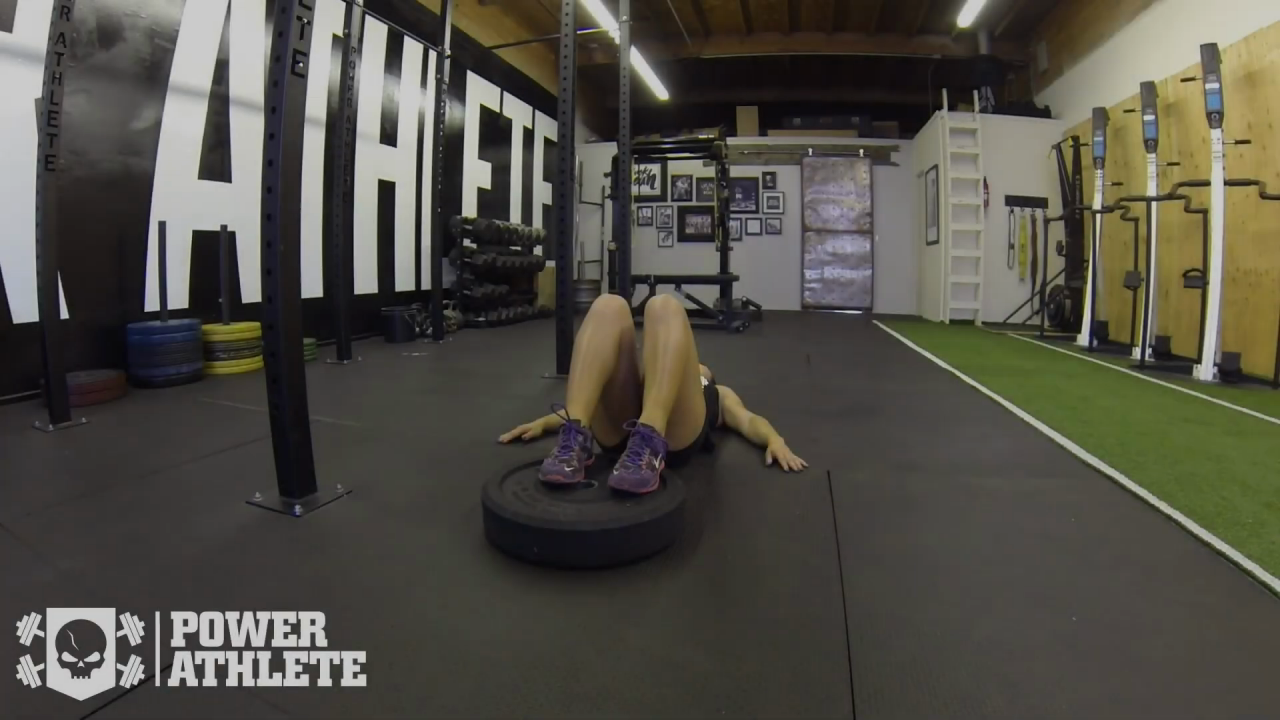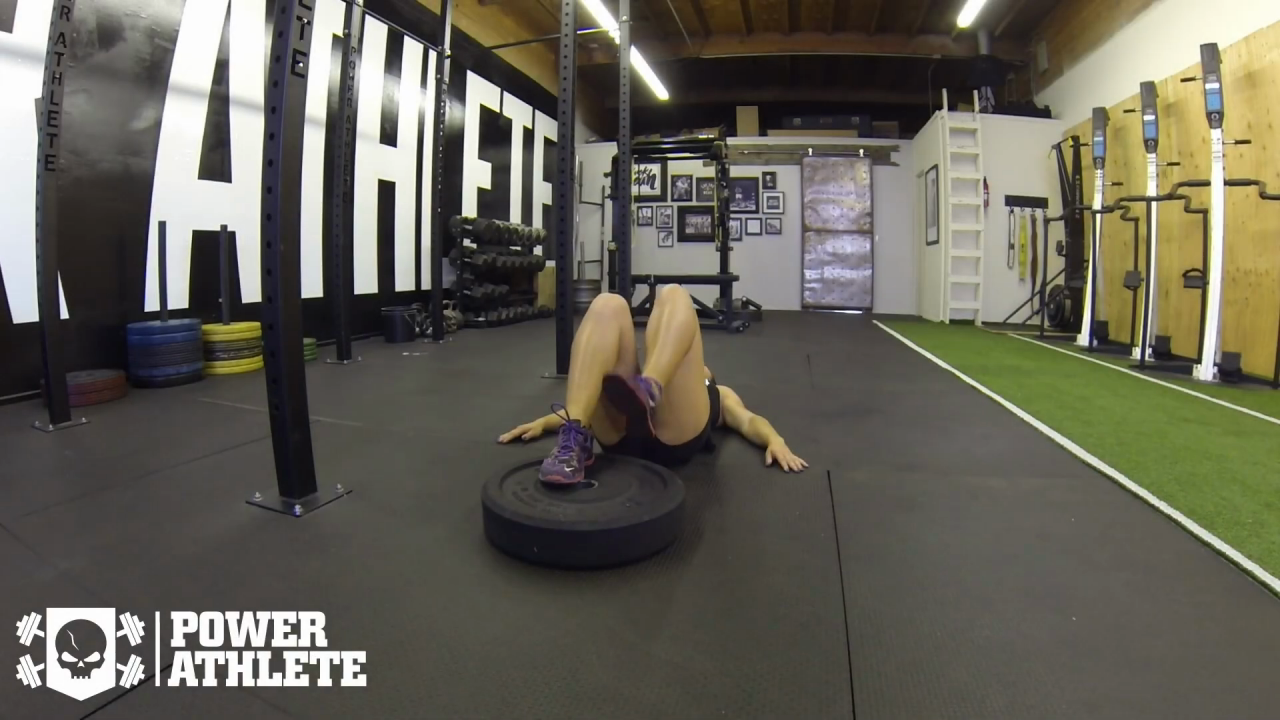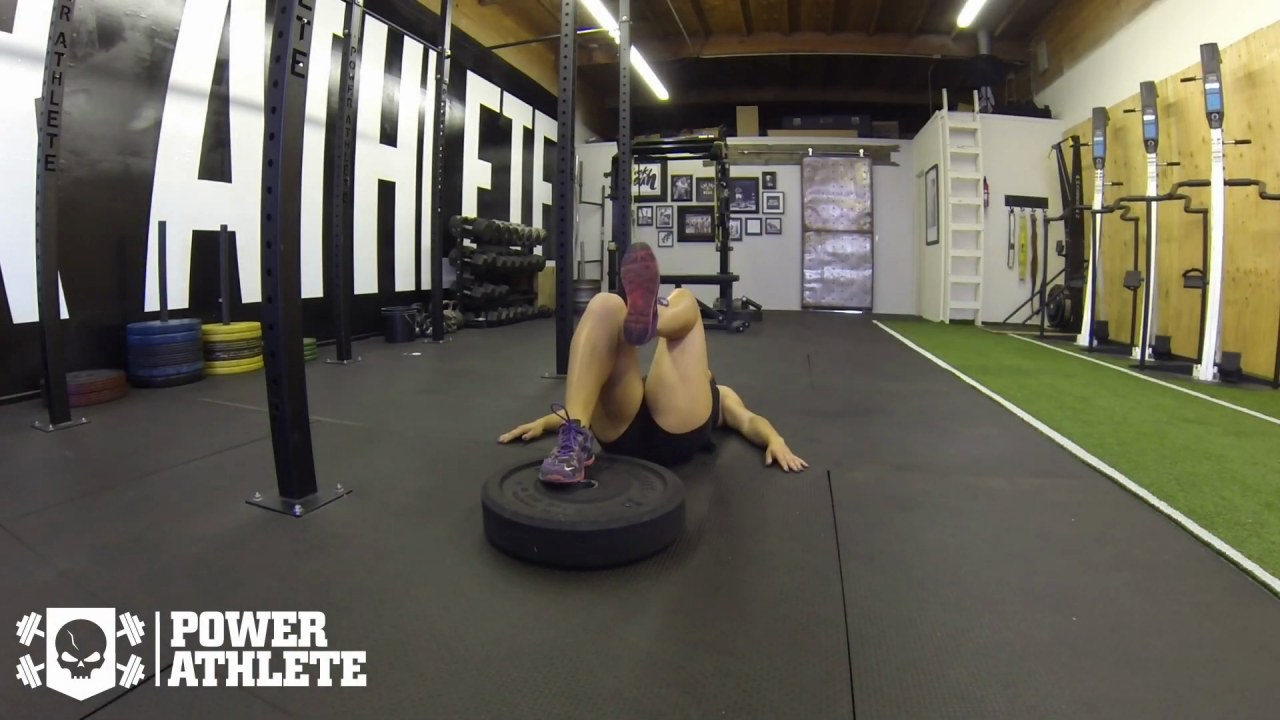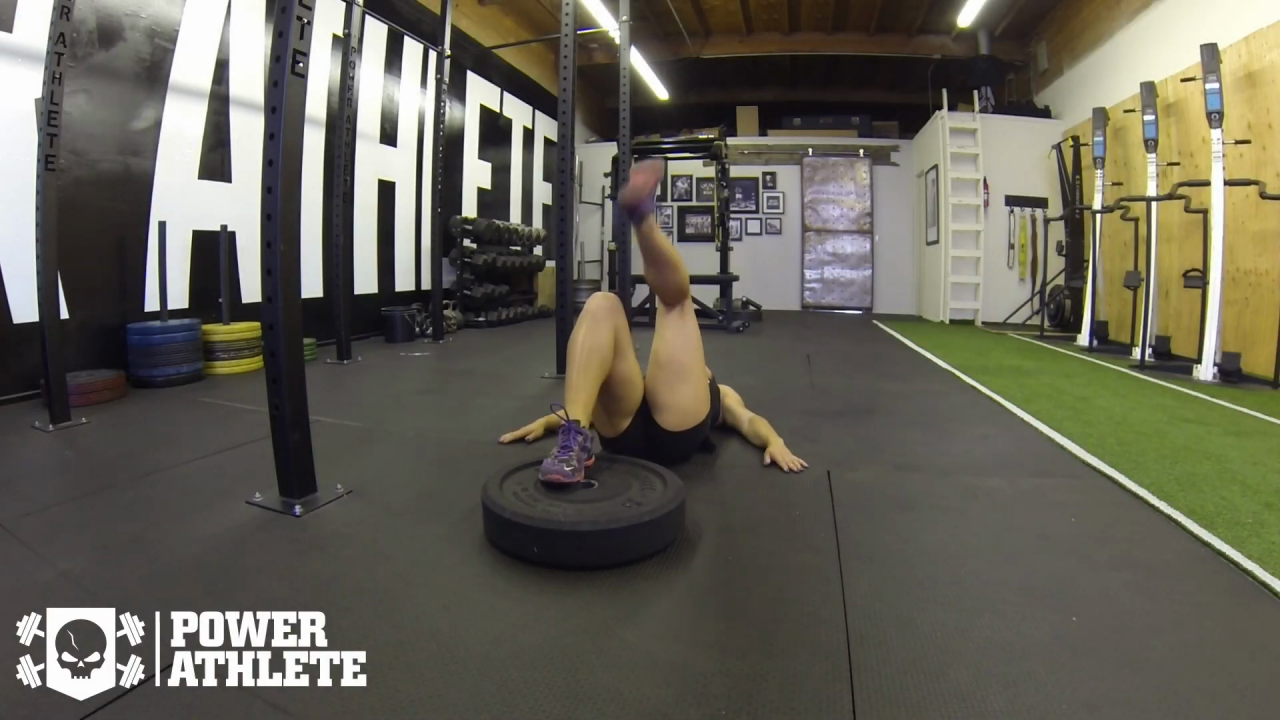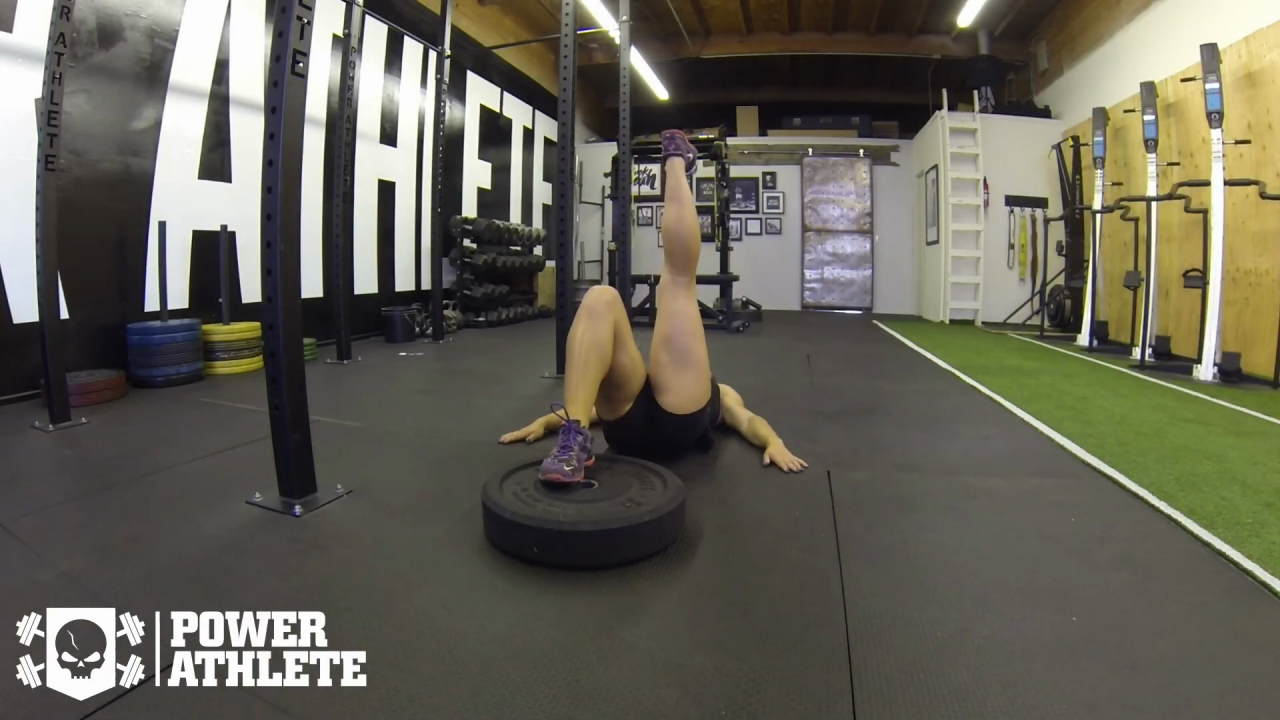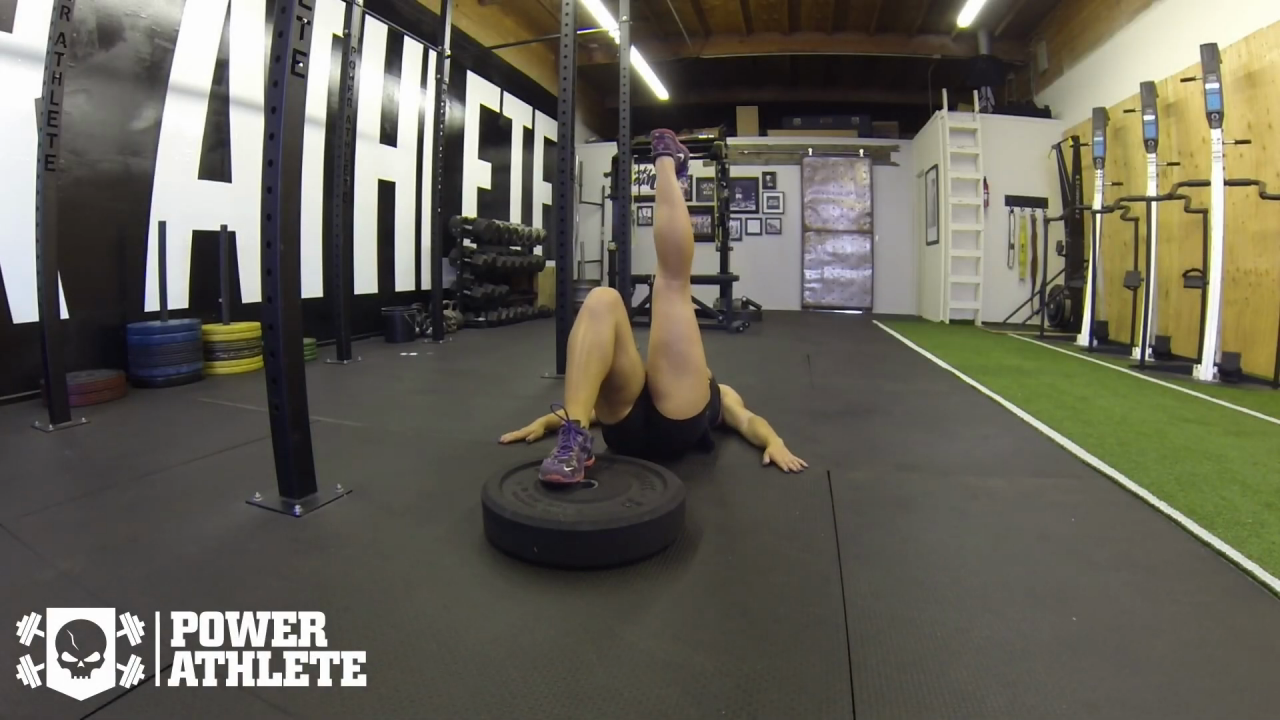
dt=0.4s
person 1, frame 1
left shoulder: (719, 394)
right shoulder: (641, 381)
left elbow: (748, 420)
right elbow: (601, 403)
left wrist: (774, 440)
right wrist: (543, 423)
left hip: (675, 434)
right hip: (619, 429)
left knee: (664, 308)
right knee: (609, 307)
left ankle: (649, 444)
right ankle: (574, 439)
person 1, frame 2
left shoulder: (720, 394)
right shoulder: (625, 404)
left elbow: (748, 420)
right elbow: (600, 403)
left wrist: (775, 440)
right wrist: (543, 422)
left hip: (676, 435)
right hip: (620, 434)
left knee: (673, 295)
right knee: (608, 306)
left ankle: (647, 395)
right ankle: (575, 439)
person 1, frame 3
left shoulder: (719, 393)
right shoulder: (647, 385)
left elbow: (747, 420)
right elbow: (600, 399)
left wrist: (775, 439)
right wrist: (544, 422)
left hip: (677, 432)
right hip: (623, 429)
left knee: (682, 300)
right knee: (605, 305)
left ankle: (650, 320)
right ankle: (574, 439)
person 1, frame 4
left shoulder: (720, 394)
left elbow: (747, 420)
left wrist: (775, 441)
right wrist: (544, 422)
left hip: (677, 428)
right hip: (624, 428)
left knee: (676, 299)
right knee: (601, 304)
left ankle: (643, 216)
right ankle: (573, 440)
person 1, frame 5
left shoulder: (720, 393)
right shoulder: (635, 386)
left elbow: (747, 420)
right elbow: (598, 403)
left wrist: (774, 442)
right wrist: (544, 422)
left hip: (678, 419)
right hip: (629, 420)
left knee: (678, 279)
right knee: (600, 298)
right ankle: (574, 438)
person 1, frame 6
left shoulder: (719, 393)
right shoulder: (638, 386)
left elbow: (747, 420)
right elbow: (598, 403)
left wrist: (774, 442)
right wrist: (545, 422)
left hip: (676, 423)
right hip: (628, 425)
right knee: (601, 300)
right ankle: (574, 439)
